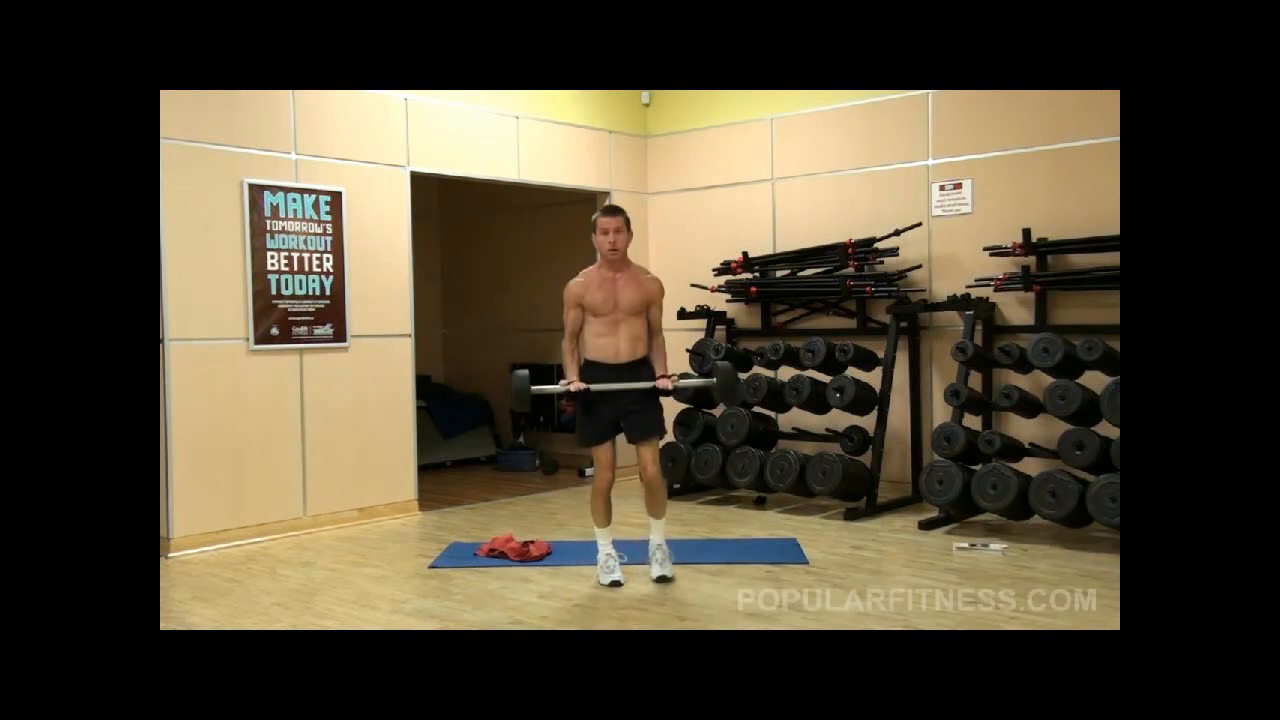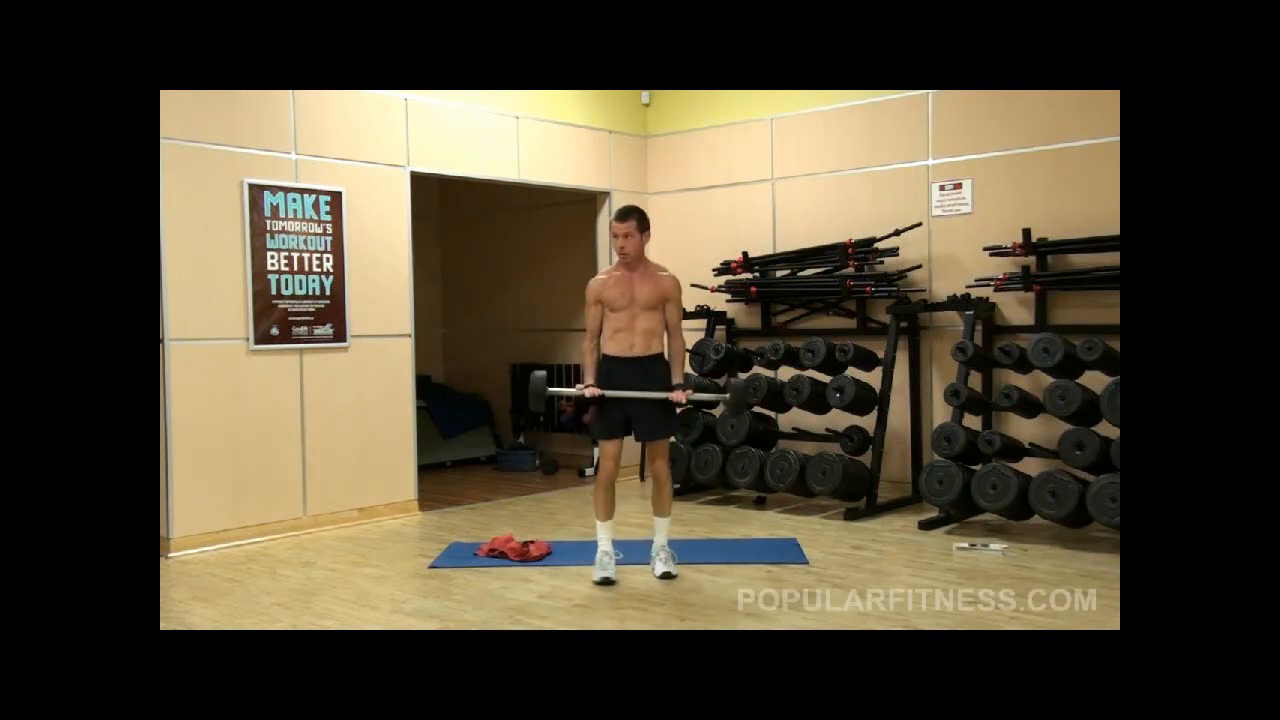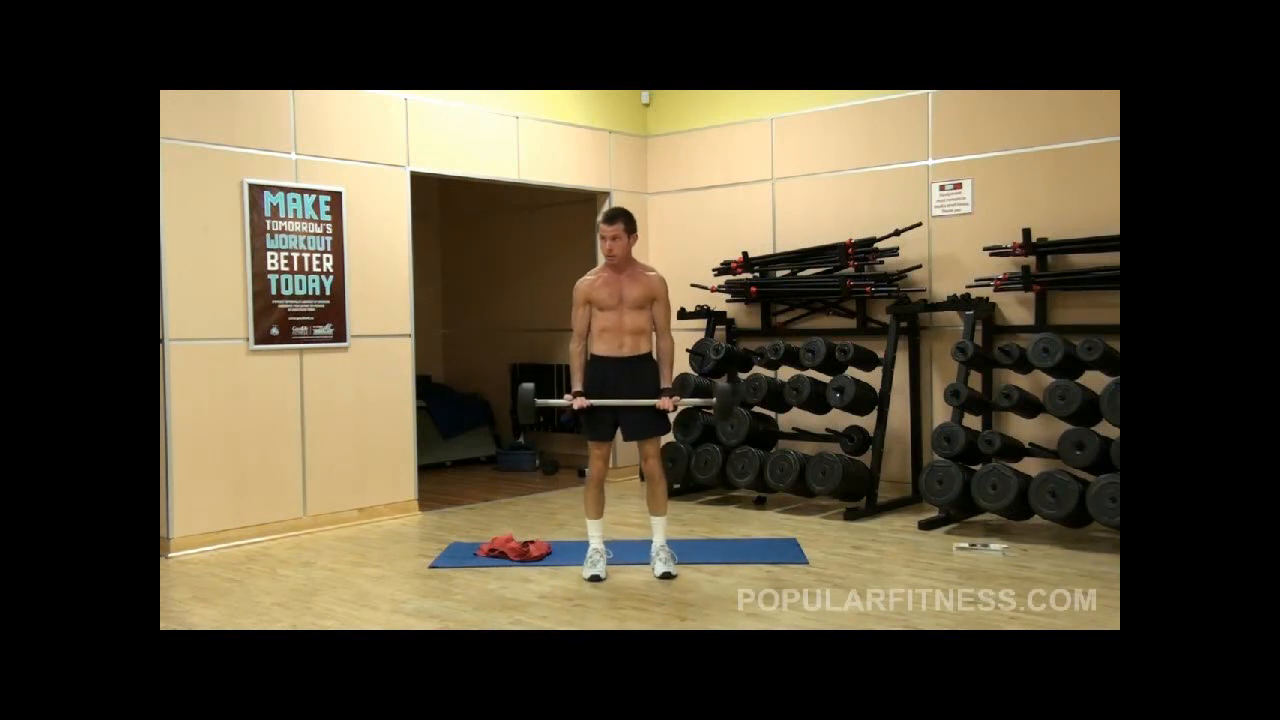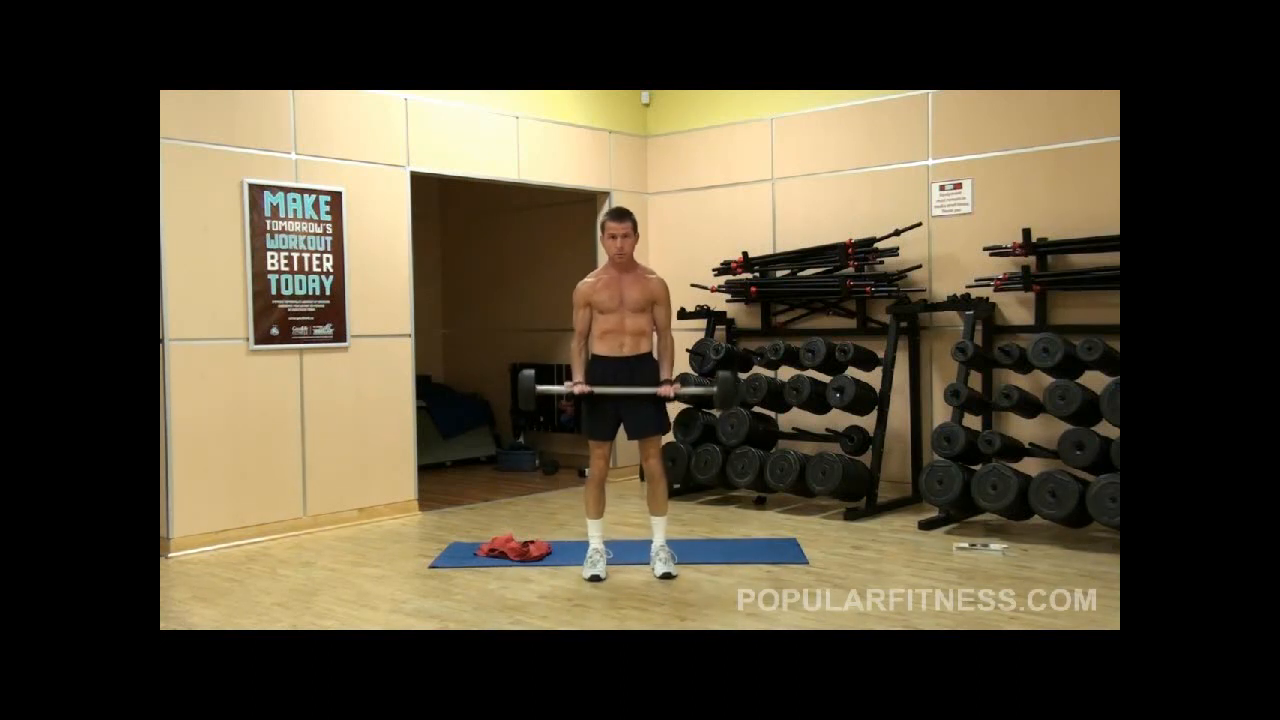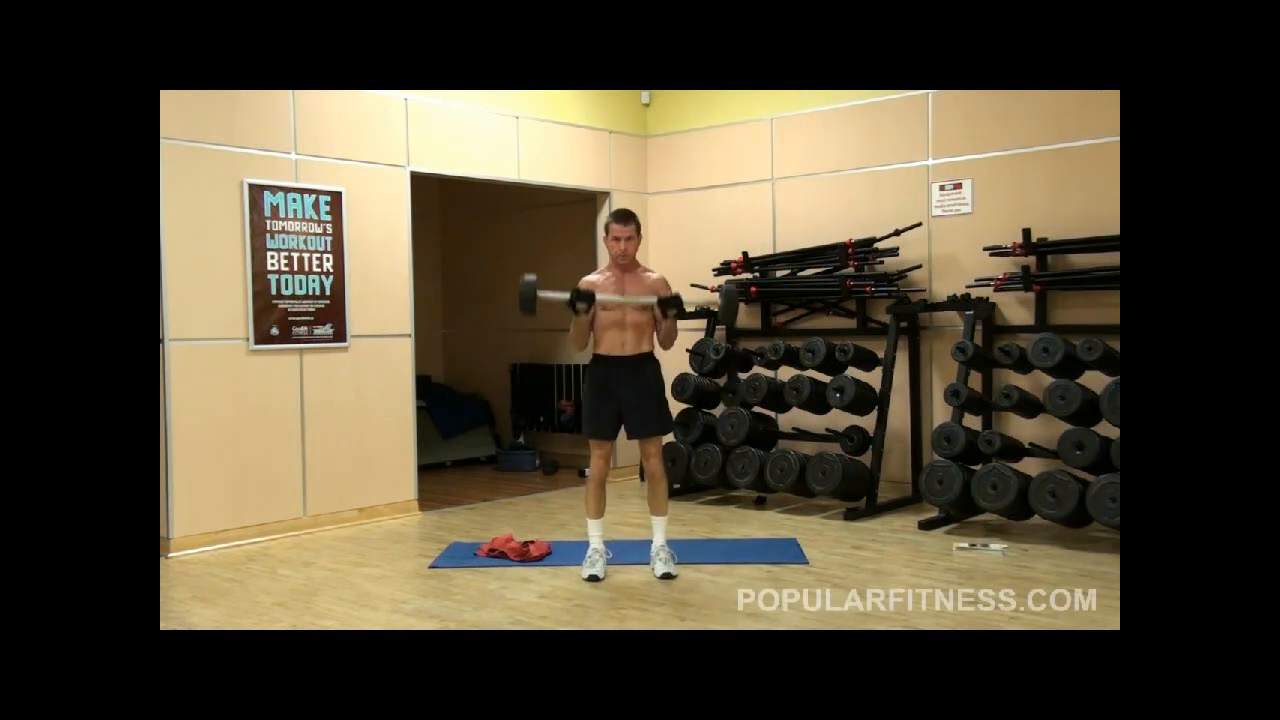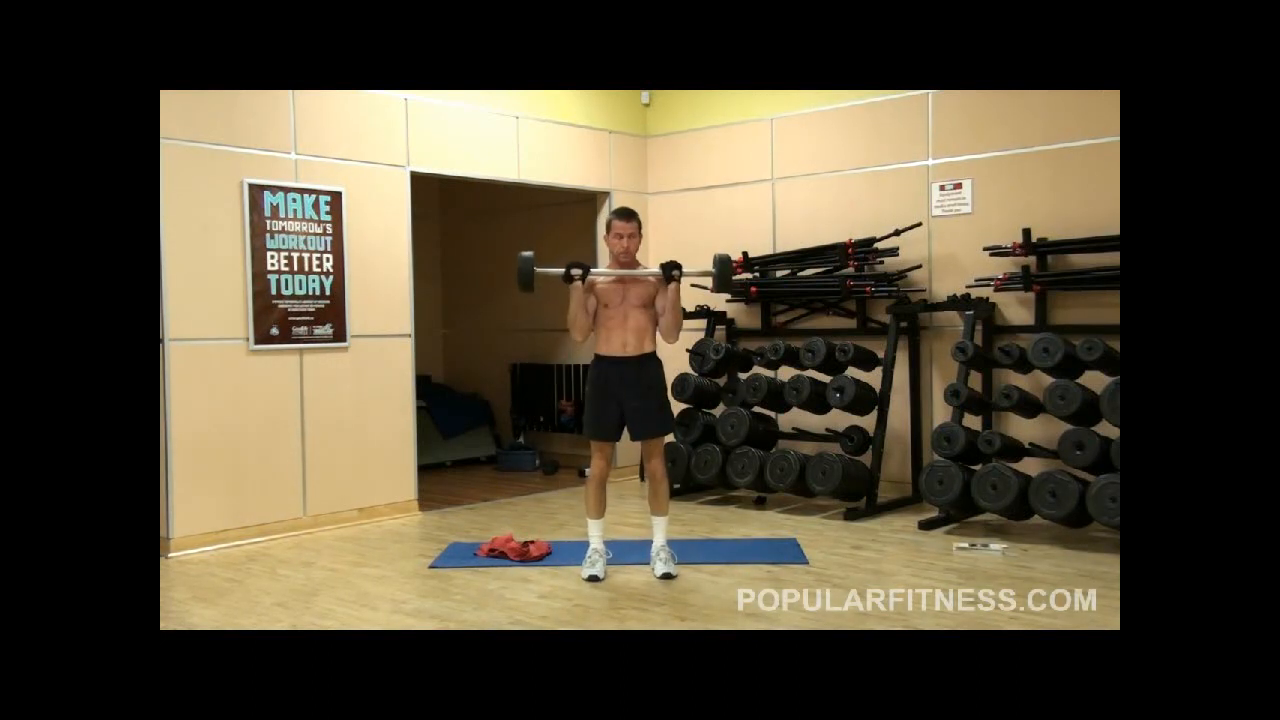
dt=0.5s
person 1, frame 1
left shoulder: (650, 284)
right shoulder: (578, 287)
left elbow: (655, 335)
right elbow: (571, 339)
left wrist: (662, 373)
right wrist: (572, 375)
left hip: (638, 378)
right hip: (596, 380)
left knee: (651, 472)
right knee: (603, 475)
left ankle: (657, 544)
right ankle: (606, 554)
person 1, frame 2
left shoulder: (666, 281)
right shoulder: (599, 284)
left elbow: (675, 336)
right elbow: (591, 338)
left wrist: (678, 382)
right wrist: (589, 380)
left hip: (653, 372)
right hip: (612, 373)
left knee: (659, 465)
right knee: (608, 467)
left ankle: (661, 545)
right ankle: (605, 548)
person 1, frame 3
left shoulder: (653, 281)
right shoulder: (586, 285)
left elbow: (664, 336)
right elbow: (578, 340)
left wrist: (667, 387)
right wrist: (577, 388)
left hip: (641, 371)
right hip: (601, 372)
left knee: (652, 462)
right knee: (597, 464)
left ankle: (659, 545)
right ankle: (596, 547)
person 1, frame 4
left shoulder: (654, 284)
right shoulder: (587, 288)
left elbow: (664, 334)
right elbow: (579, 339)
left wrist: (667, 375)
right wrist: (578, 375)
left hip: (643, 372)
right hip: (601, 373)
left knee: (653, 461)
right knee: (598, 463)
left ankle: (659, 545)
right ankle: (596, 547)
person 1, frame 5
left shoulder: (656, 282)
right shoulder: (590, 283)
left elbow: (667, 341)
right elbow: (578, 343)
left wrist: (669, 315)
right wrist: (580, 312)
left hip: (644, 371)
right hip: (603, 372)
left knee: (653, 460)
right knee: (598, 462)
left ankle: (659, 544)
right ankle: (595, 546)
person 1, frame 6
left shoulder: (655, 281)
right shoulder: (593, 283)
left elbow: (671, 334)
right elbow: (578, 333)
left wrist: (673, 285)
right wrist: (576, 286)
left hip: (645, 371)
right hip: (605, 372)
left knee: (655, 461)
right knee: (599, 463)
left ankle: (660, 545)
right ankle: (596, 547)
